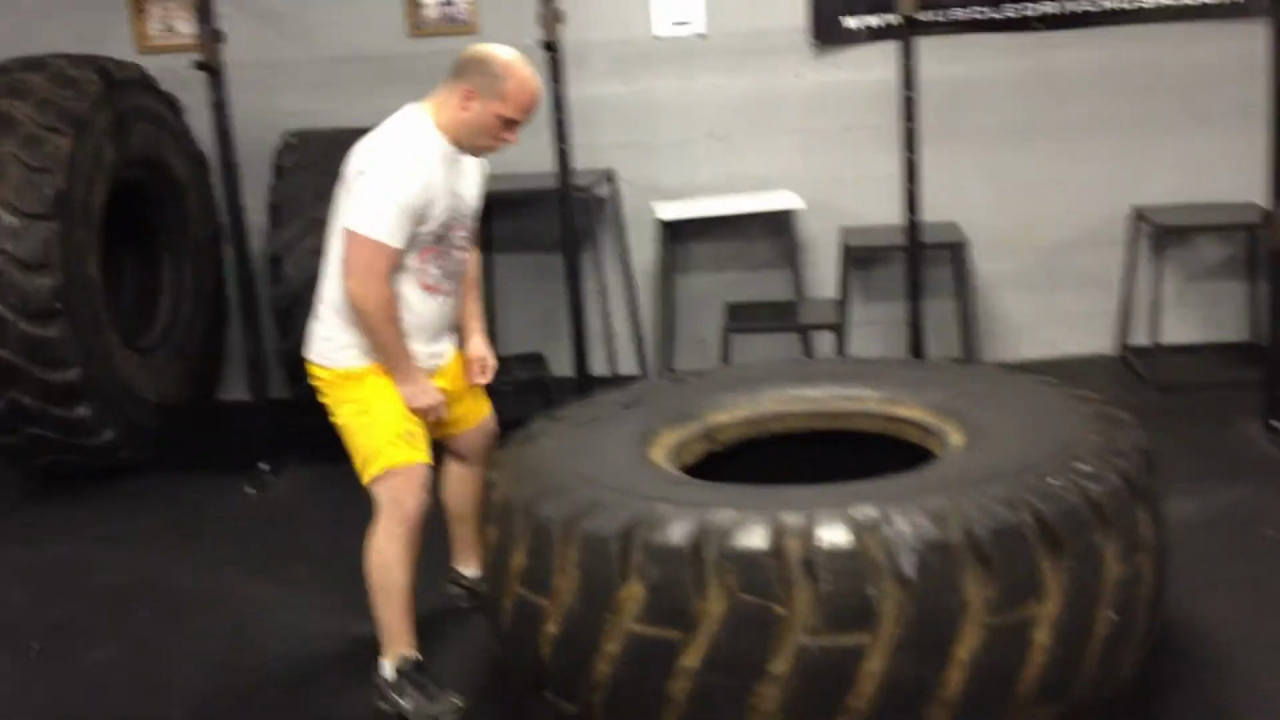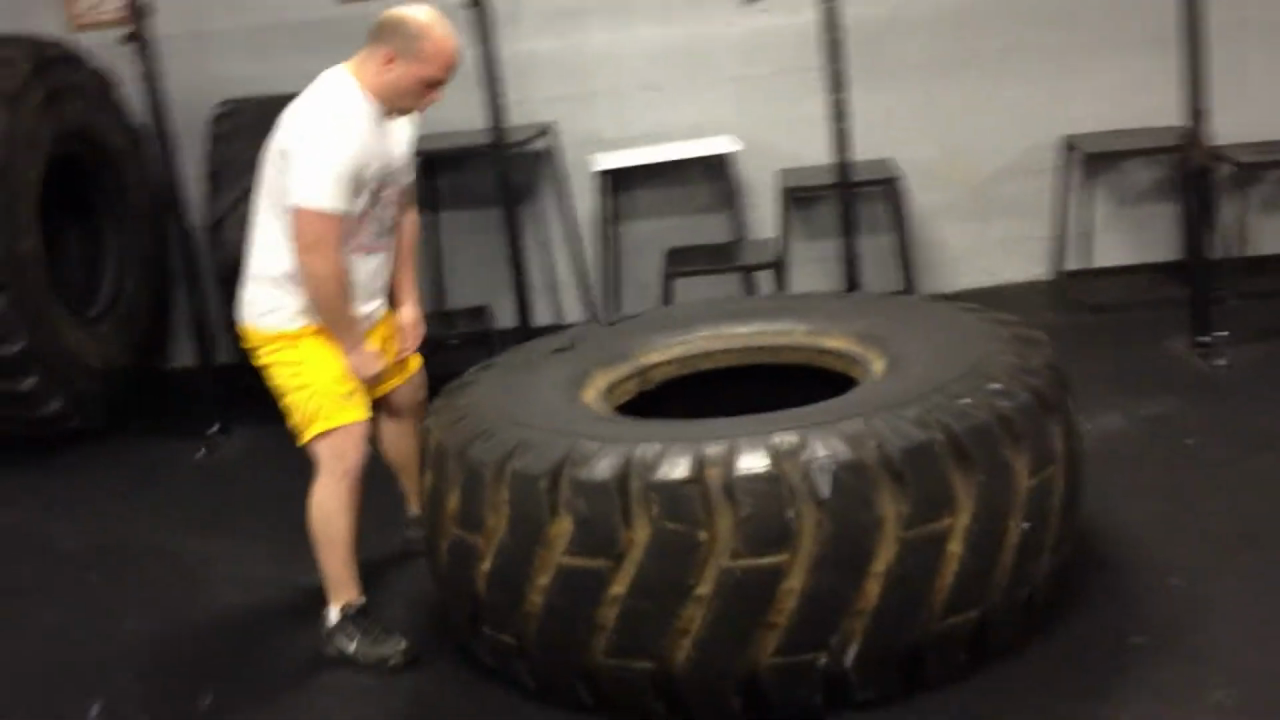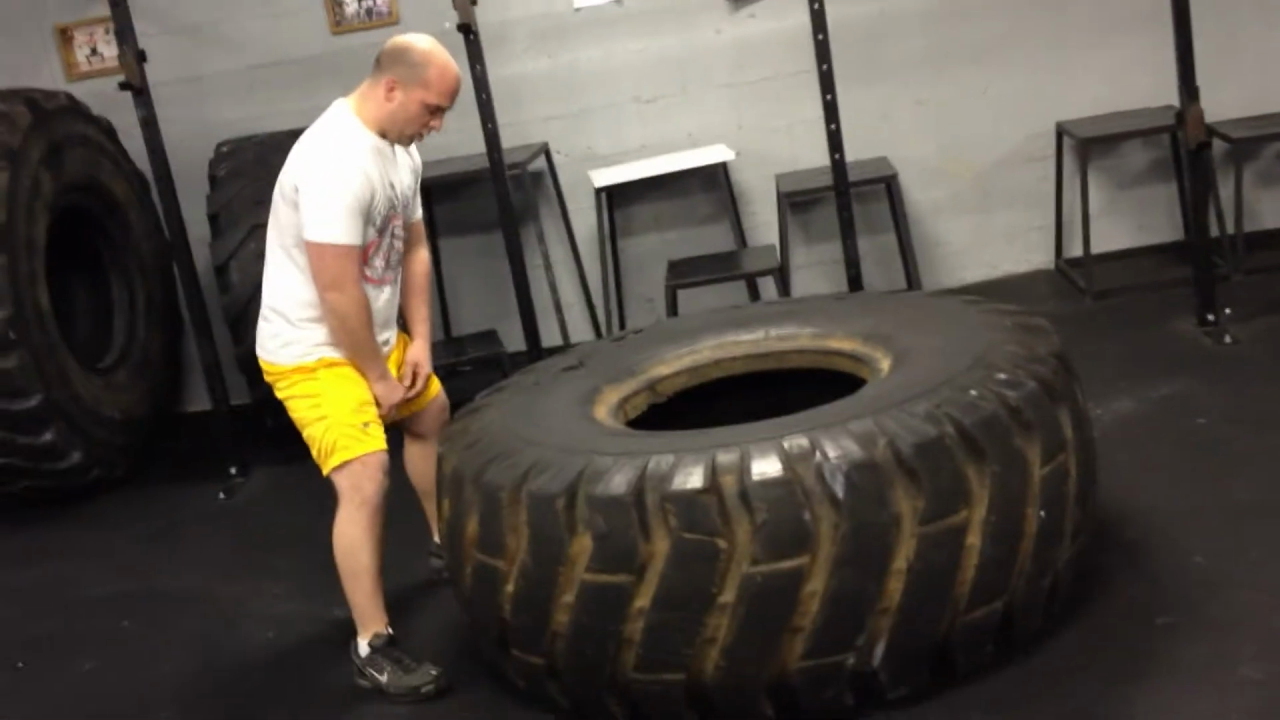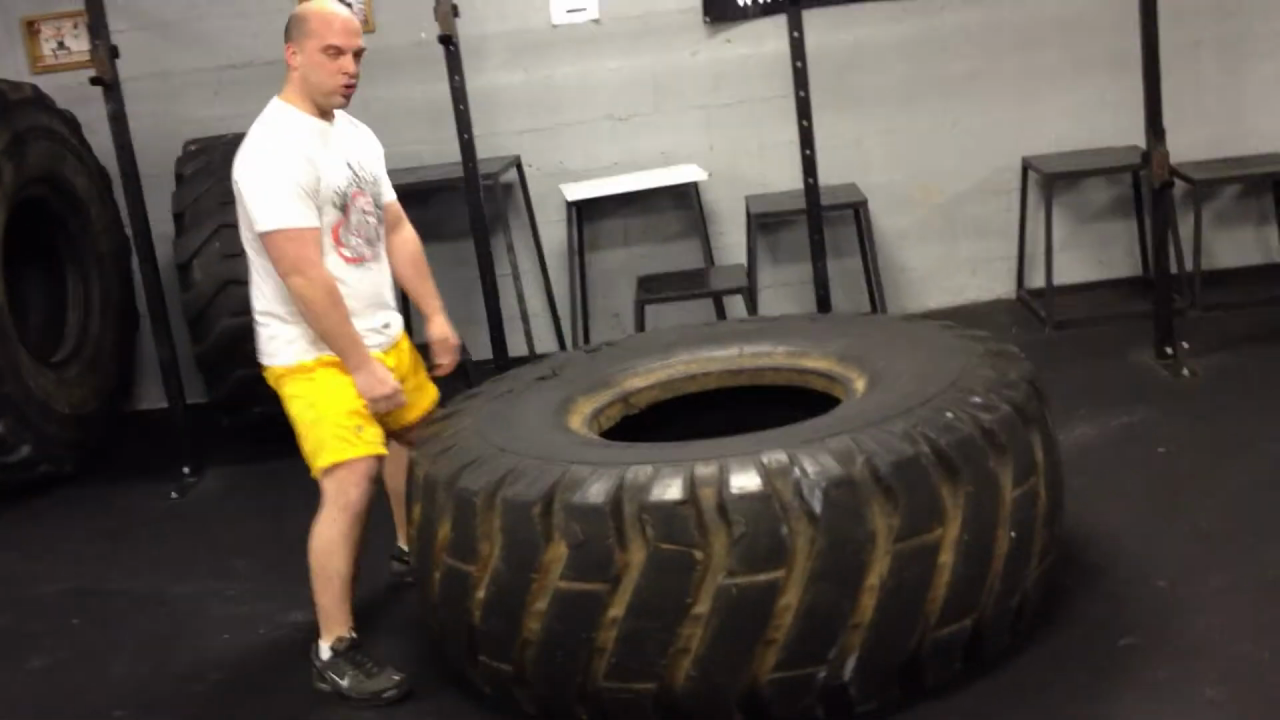
dt=0.4s
person 1, frame 1
left shoulder: (465, 154)
right shoulder: (399, 161)
right elbow: (364, 286)
left wrist: (474, 334)
right wrist: (405, 379)
left hip: (430, 348)
right hip: (361, 358)
left knee: (474, 437)
right knee: (403, 502)
left ankle: (469, 572)
person 1, frame 2
left shoulder: (393, 117)
right shoulder: (329, 128)
left elbow: (402, 212)
right elbow: (317, 257)
left wrist: (406, 302)
right wrist: (351, 347)
left hip: (362, 306)
right hip: (294, 316)
left knee: (407, 394)
right knee: (343, 455)
left ankle: (423, 516)
right ankle: (343, 616)
person 1, frame 3
left shoulder: (400, 149)
right shoulder: (335, 161)
left elbow: (413, 247)
right elbow: (338, 291)
left wrist: (419, 340)
right wrist: (377, 377)
left hip: (374, 335)
right hip: (311, 349)
left knee: (432, 417)
right knee: (364, 484)
left ankle: (449, 543)
right ankle: (373, 648)
person 1, frame 4
left shoulder: (357, 135)
right shoulder: (275, 149)
left elbow: (395, 229)
right elbow: (304, 276)
left wrist: (433, 317)
right wrist: (360, 368)
left hip: (381, 334)
right hip: (313, 354)
left knee: (415, 432)
right knee: (349, 489)
left ankle: (413, 550)
right ankle: (334, 651)
